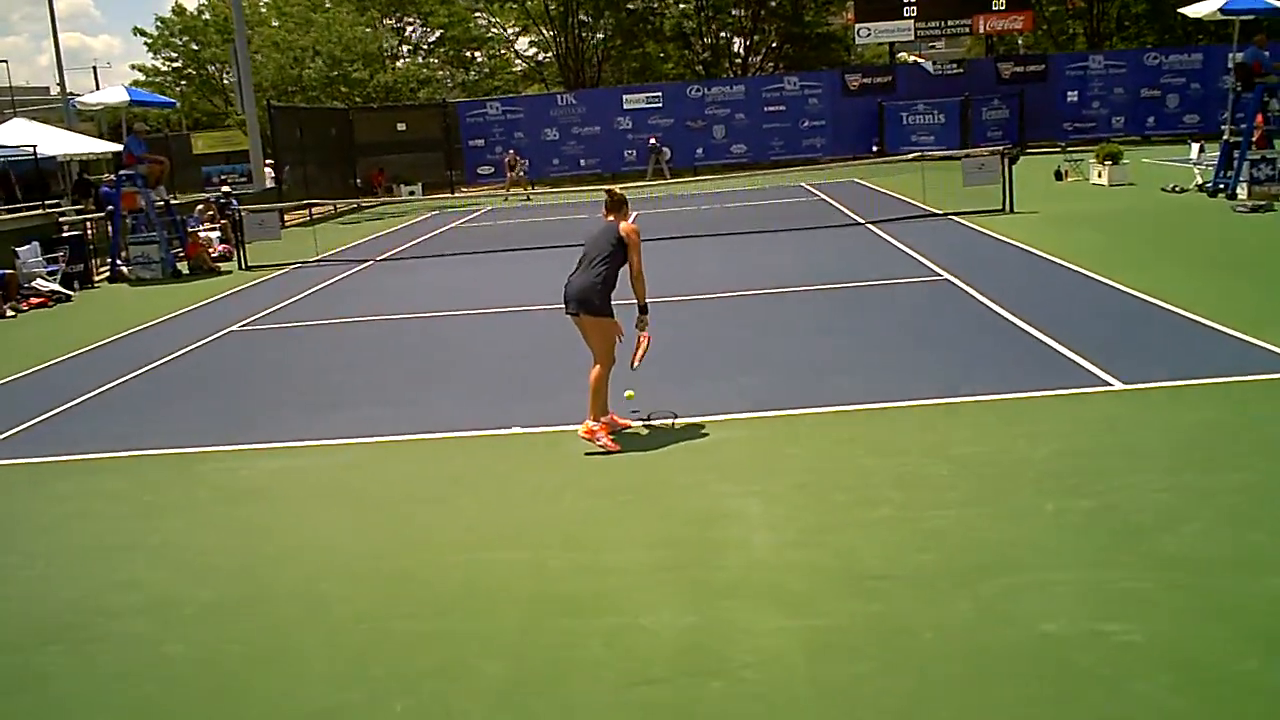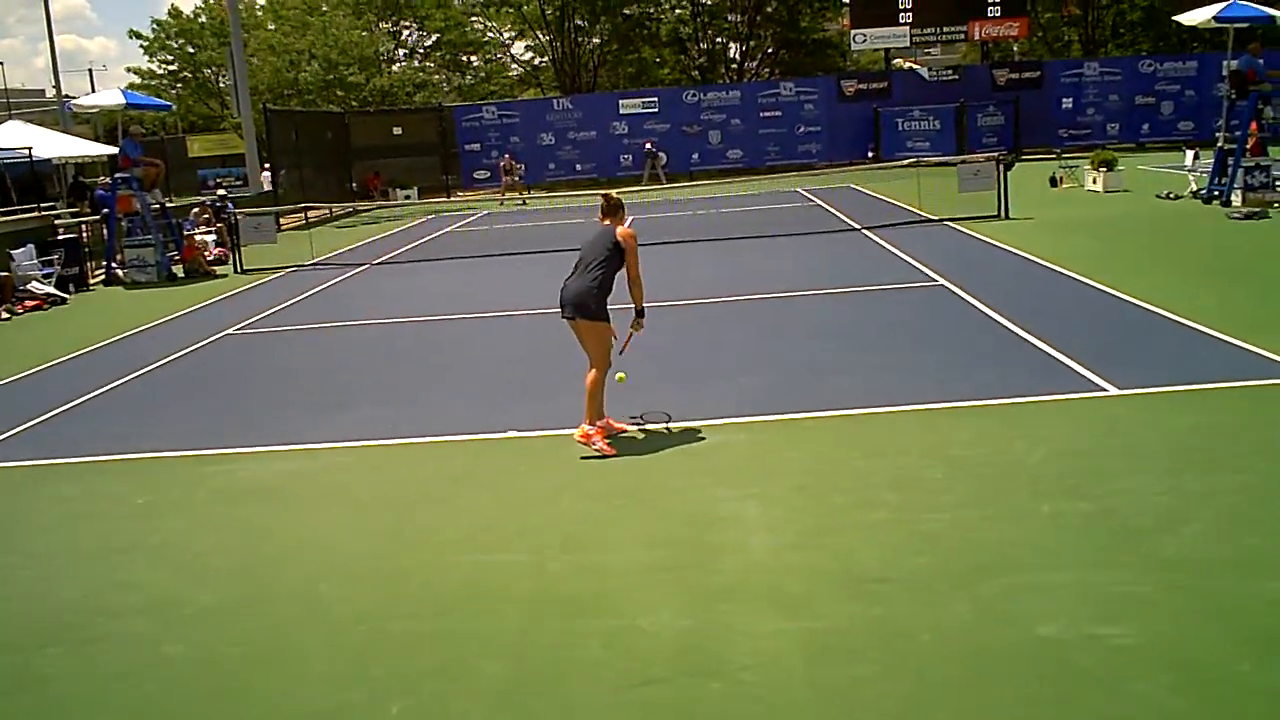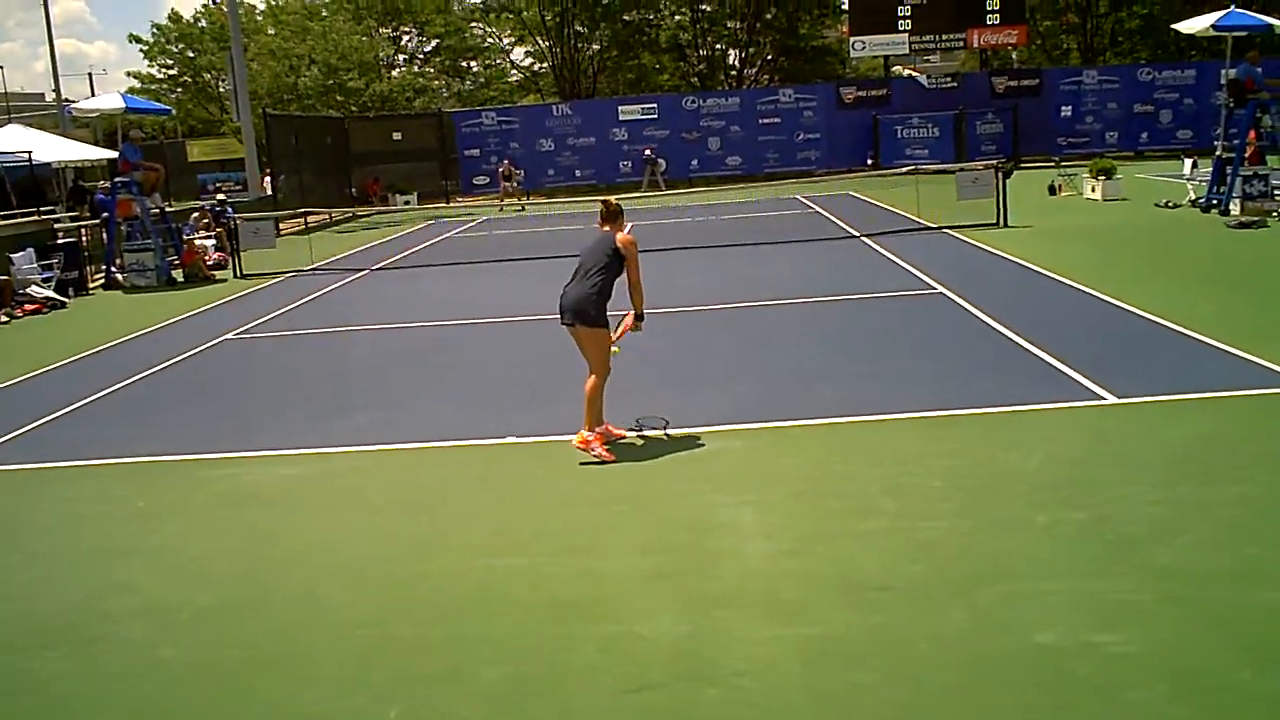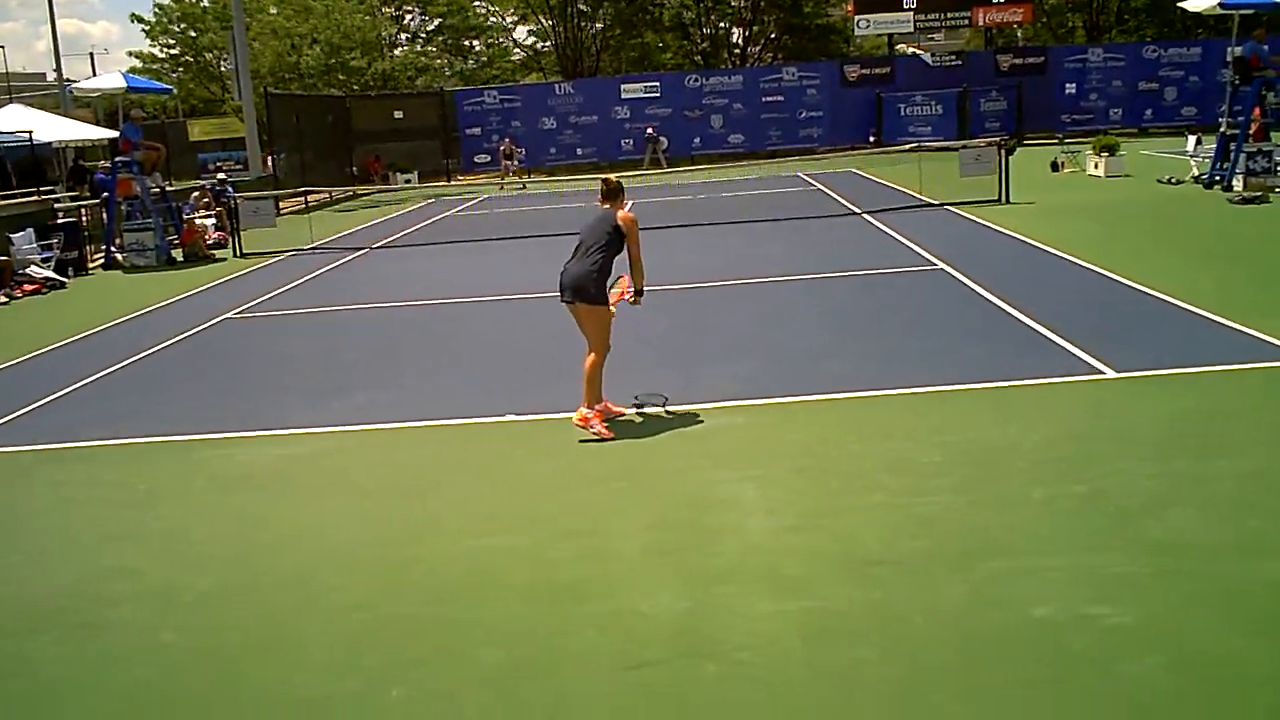
dt=0.1s
person 1, frame 1
left shoulder: (597, 232)
right shoulder: (629, 229)
right elbow: (636, 273)
left wrist: (609, 320)
right wrist: (643, 310)
left hip: (572, 291)
right hip: (592, 293)
left knee: (604, 359)
right knee: (604, 361)
left ankle: (604, 416)
right ankle: (592, 424)
person 1, frame 2
left shoulder: (594, 236)
right shoulder: (626, 233)
right elbow: (633, 278)
left wrist: (603, 324)
right wrist: (639, 313)
left hip: (568, 295)
right hip: (588, 297)
left knee: (600, 363)
right knee: (600, 365)
left ankle: (599, 420)
right ankle: (588, 428)
person 1, frame 3
left shoulder: (593, 242)
right shoulder: (625, 240)
right elbow: (634, 284)
left wrist: (603, 329)
right wrist: (639, 316)
left hip: (568, 301)
right hip: (588, 304)
left knee: (599, 369)
right knee: (599, 371)
left ankle: (599, 426)
right ankle: (587, 434)
person 1, frame 4
left shoulder: (593, 219)
right shoulder: (626, 218)
right elbow: (635, 261)
left wrist: (602, 302)
right wrist: (638, 292)
left hip: (568, 279)
right hip: (588, 281)
left knee: (598, 347)
right knee: (599, 348)
left ankle: (598, 404)
right ankle: (586, 411)
